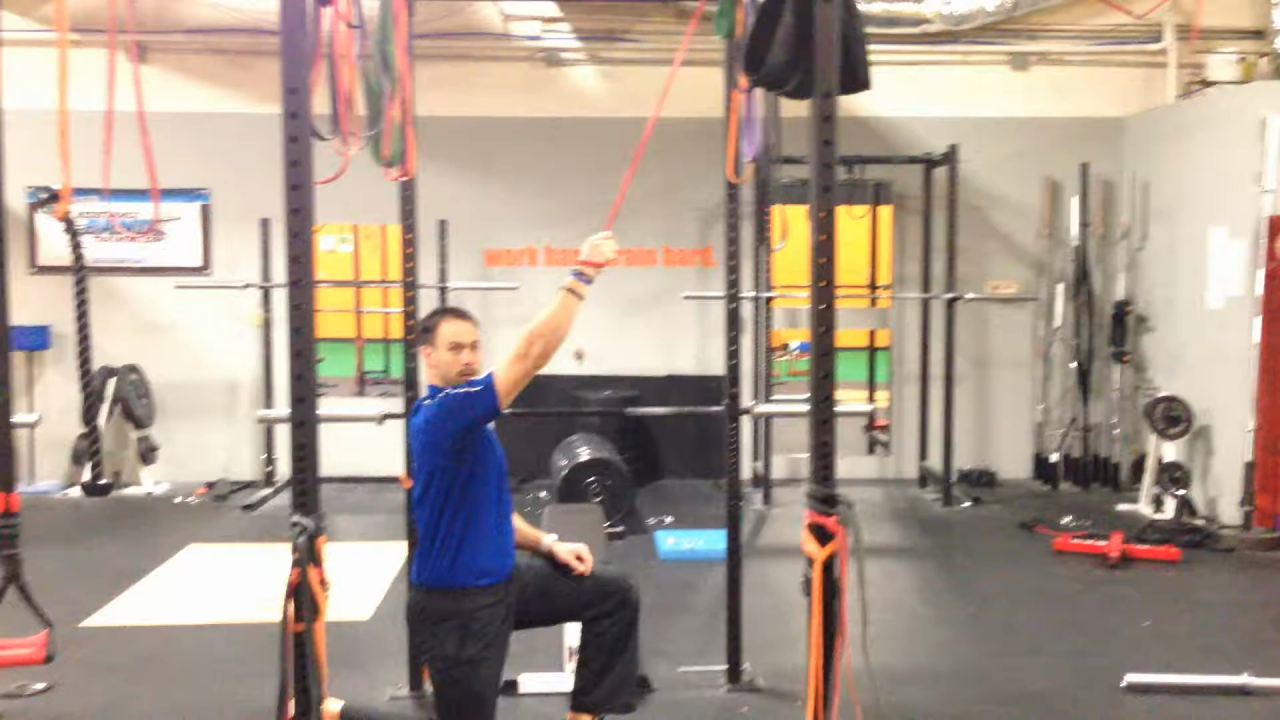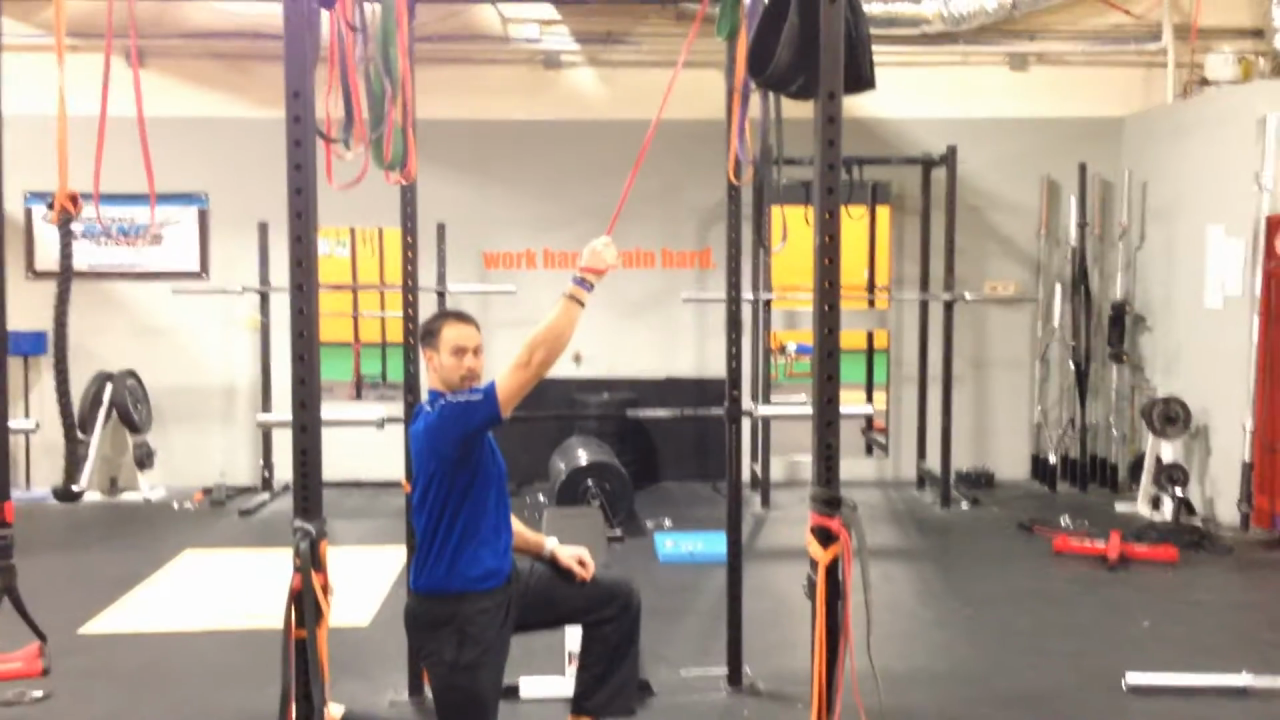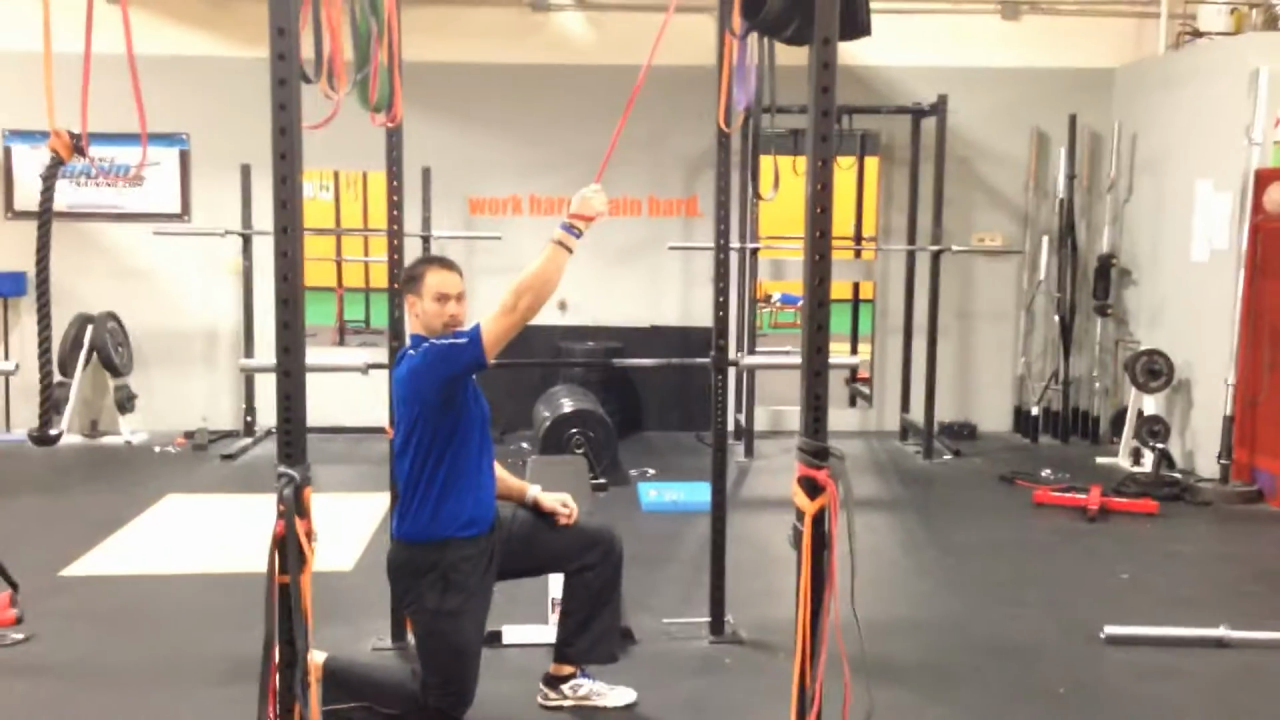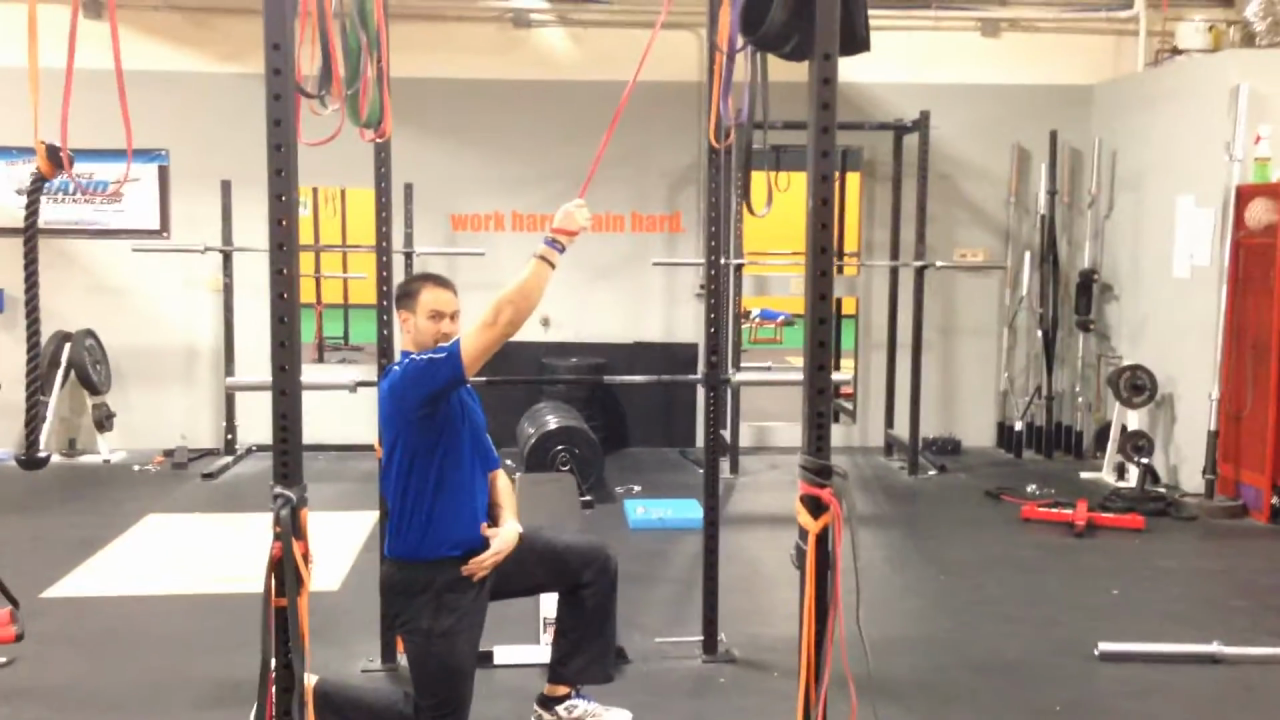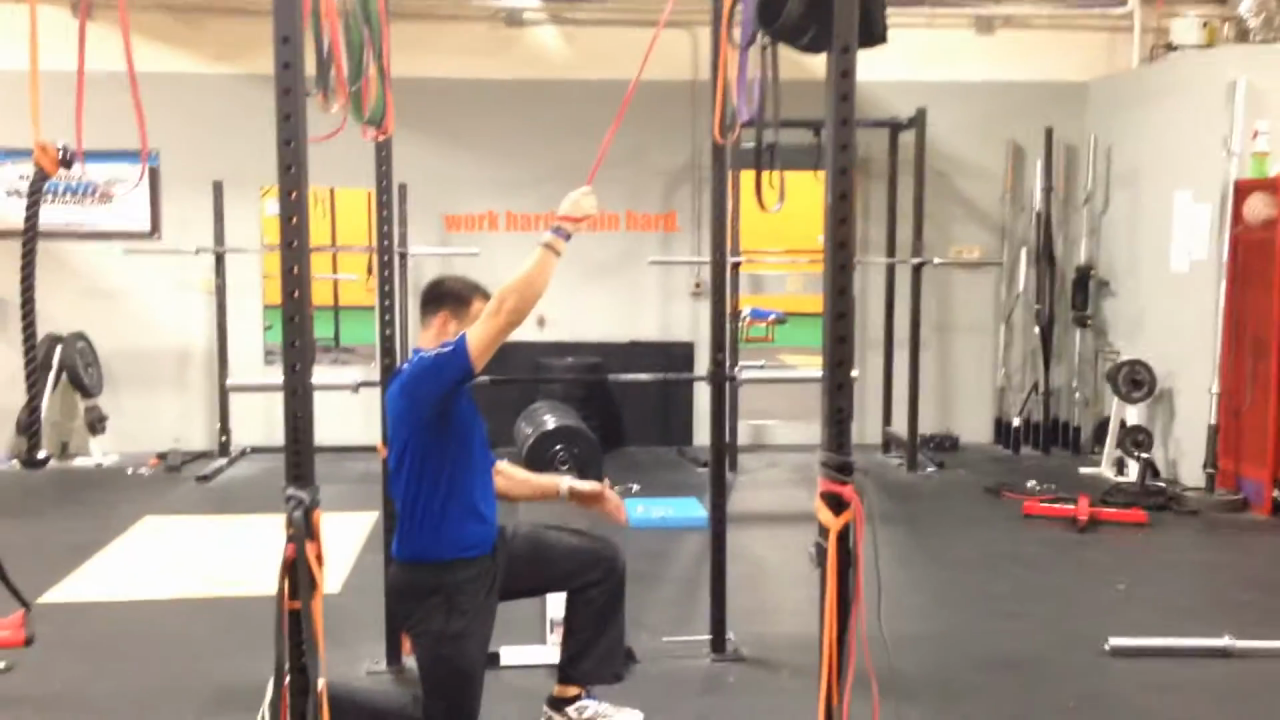
dt=0.7s
person 1, frame 1
left shoulder: (465, 419)
right shoulder: (441, 414)
right elbow: (530, 354)
left wrist: (547, 543)
right wrist: (583, 273)
left hip: (499, 578)
right hip: (456, 602)
left knee: (614, 597)
person 1, frame 2
left shoulder: (466, 424)
right shoulder: (443, 421)
right elbow: (531, 364)
left wrist: (548, 548)
right wrist: (584, 279)
left hip: (499, 582)
right hip: (455, 607)
left knee: (616, 601)
person 1, frame 3
left shoulder: (449, 371)
right shoulder: (426, 365)
right elbow: (517, 308)
left wrist: (533, 495)
right wrist: (572, 226)
left hip: (481, 531)
right hip: (435, 555)
left knee: (597, 547)
right ankle: (310, 669)
person 1, frame 4
left shoulder: (458, 393)
right shoulder: (408, 383)
left elbow: (491, 470)
right elbow: (500, 324)
left wrist: (508, 525)
right wrist: (556, 242)
left hip: (476, 551)
right hip: (429, 574)
left knee: (593, 564)
person 1, frame 5
left shoulder: (448, 390)
right shoulder: (421, 381)
left elbow: (487, 474)
right elbow: (506, 313)
left wrist: (567, 489)
right wrist: (560, 230)
left hip: (484, 551)
right hip: (439, 576)
left knee: (600, 562)
